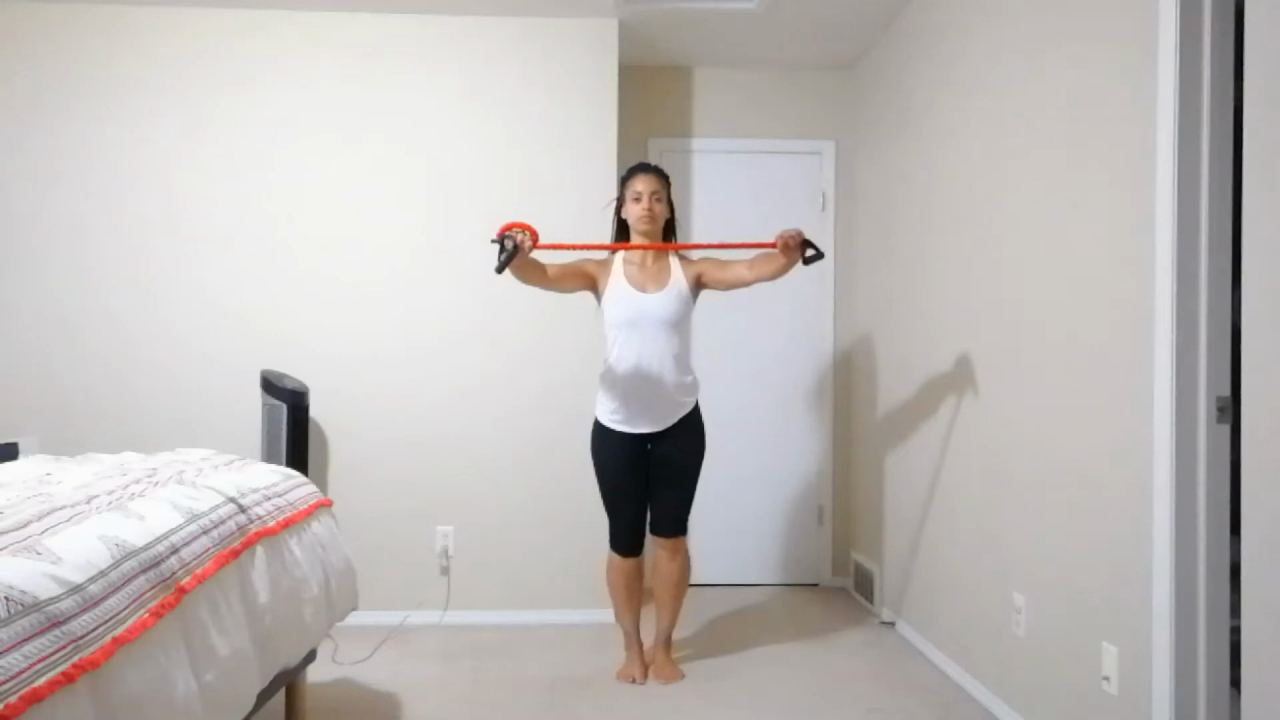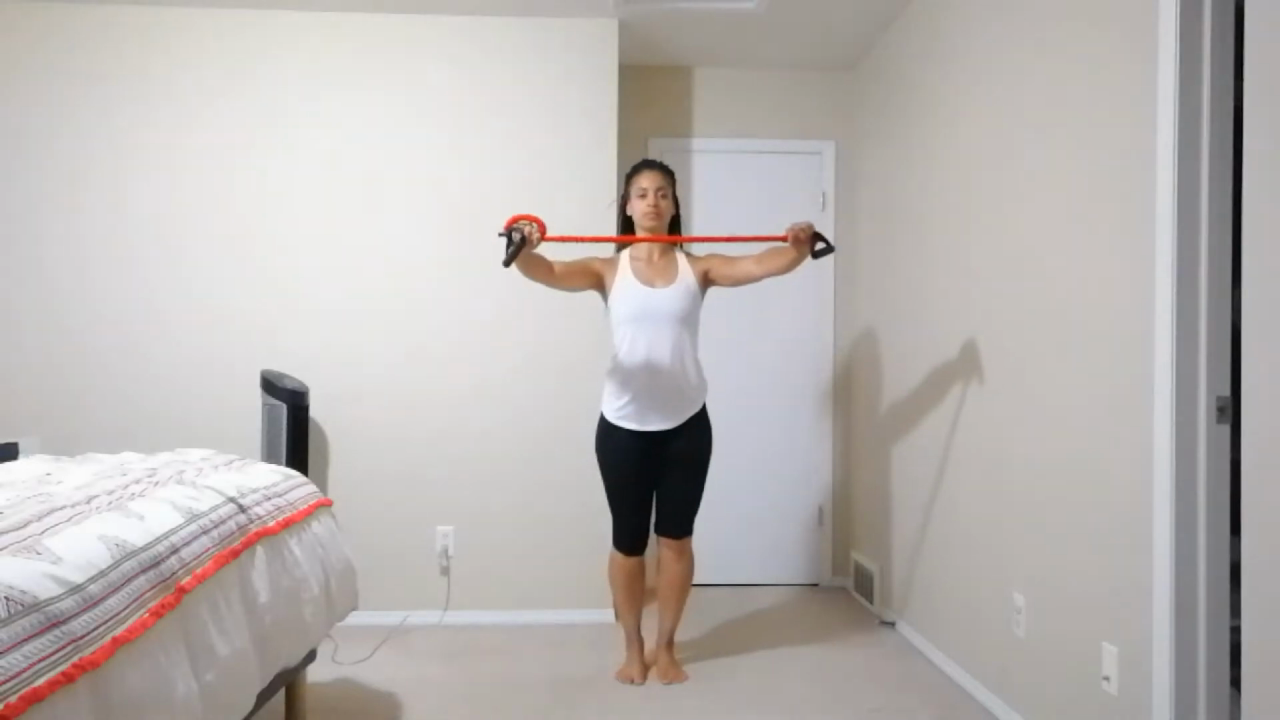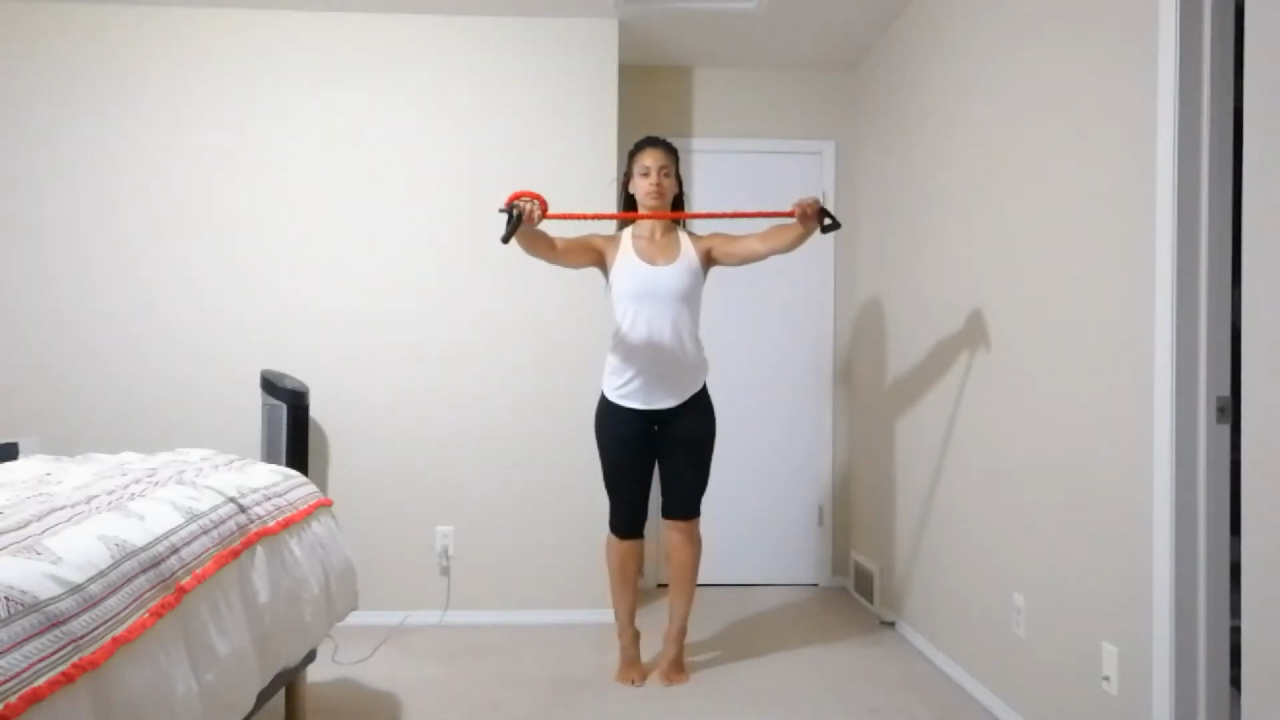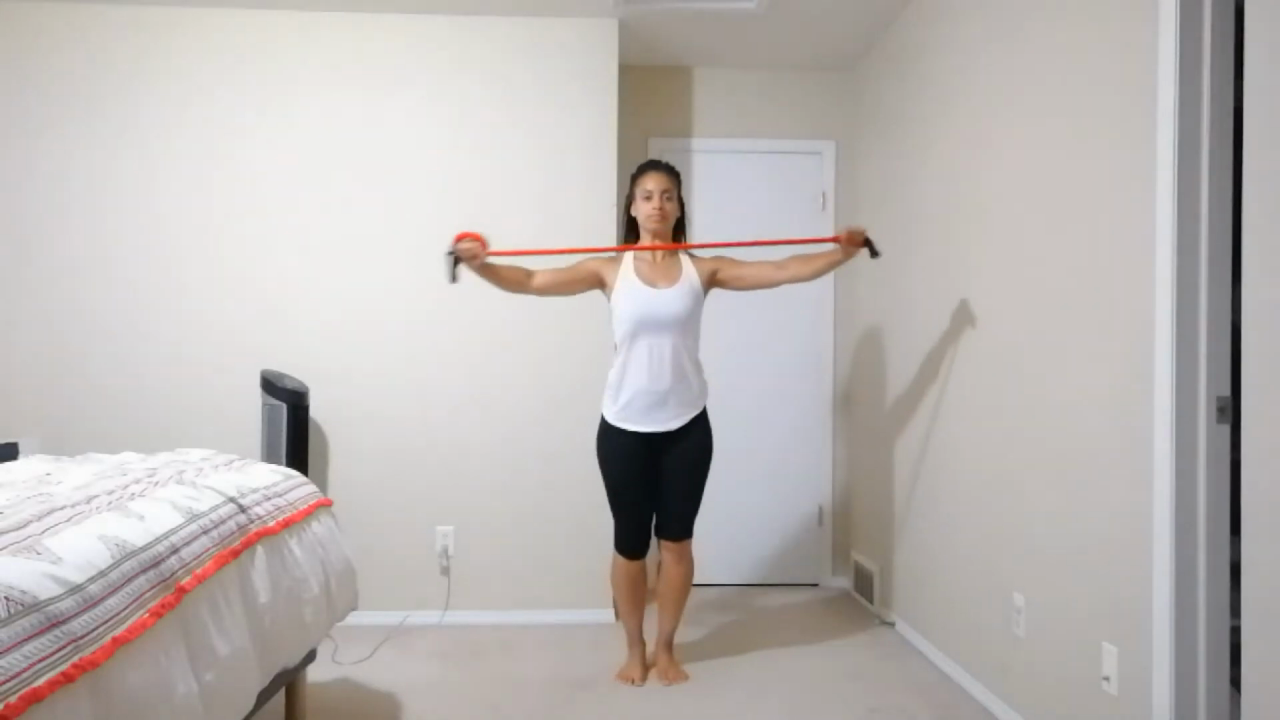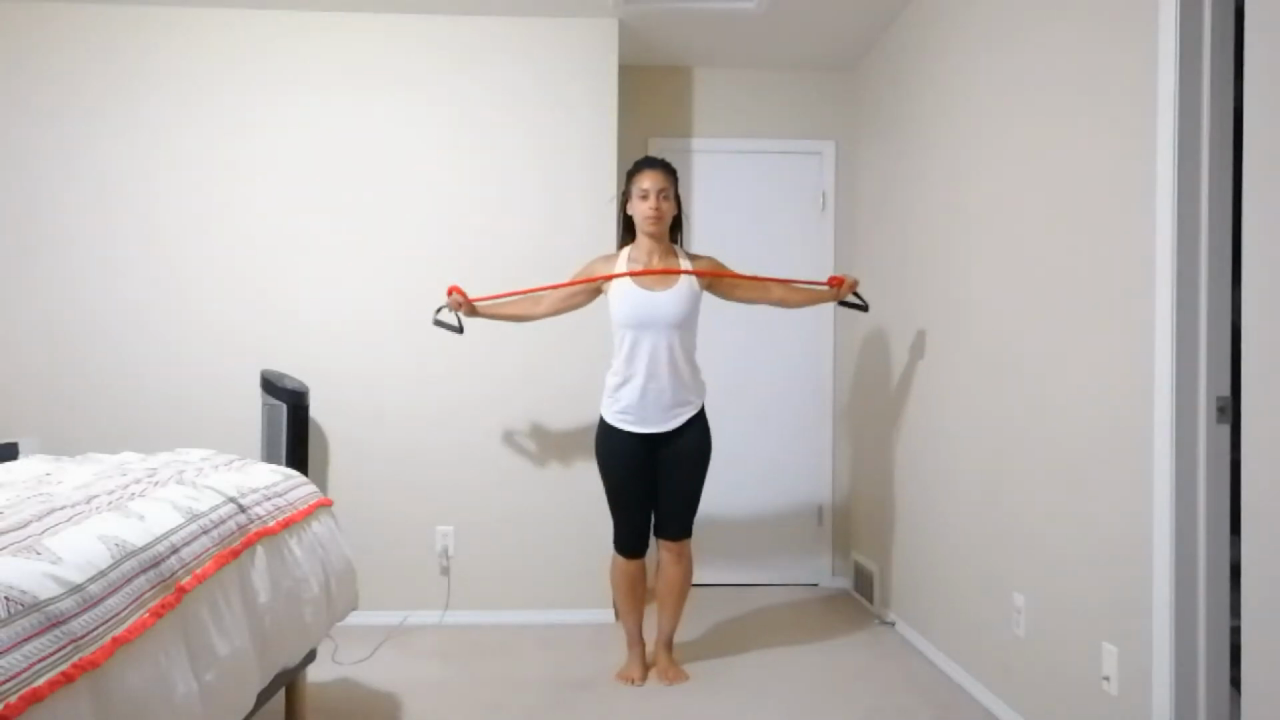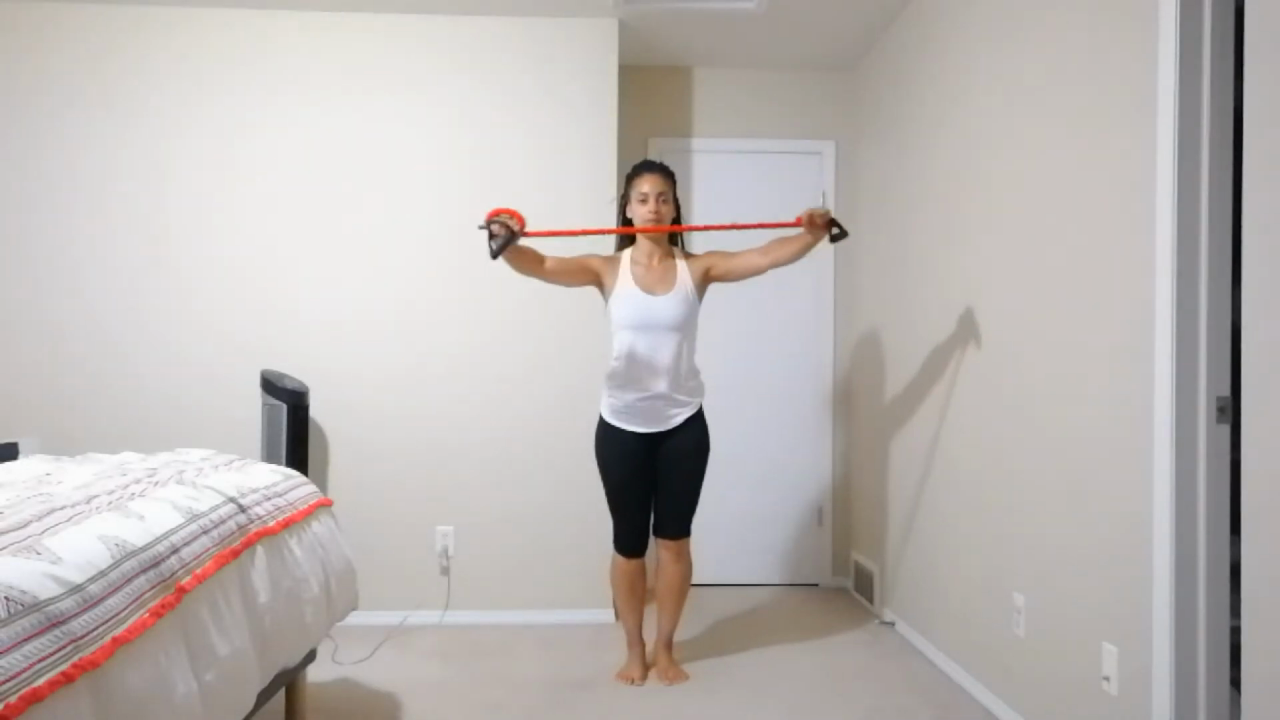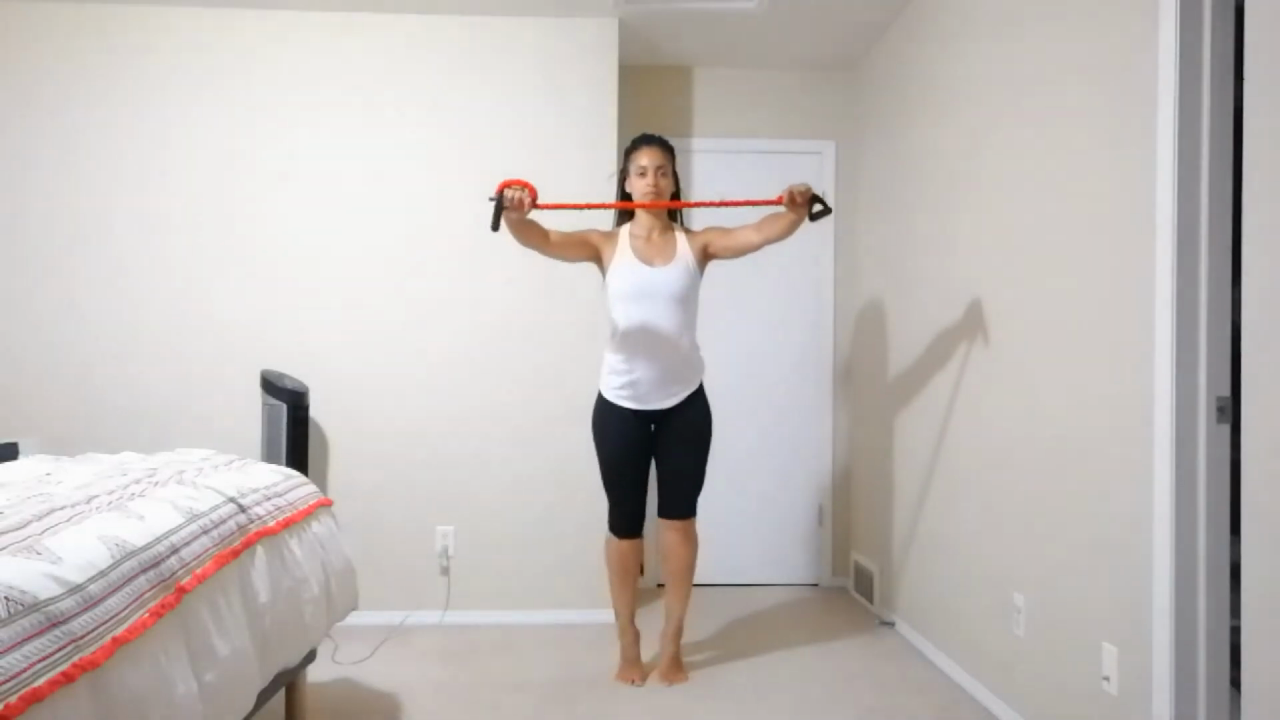
dt=0.7s
person 1, frame 1
left shoulder: (690, 270)
right shoulder: (601, 271)
left elbow: (751, 270)
right elbow: (543, 276)
left wrist: (788, 254)
right wrist: (518, 257)
left hip: (678, 425)
right hip: (617, 426)
left knee: (671, 538)
right knee: (624, 542)
left ankle: (663, 647)
right ankle: (632, 648)
person 1, frame 2
left shoulder: (698, 268)
right shoulder: (607, 269)
left elbow: (759, 266)
right elbow: (550, 273)
left wrist: (799, 249)
right wrist: (524, 252)
left hip: (686, 424)
right hip: (623, 425)
left knee: (676, 539)
right knee: (628, 541)
left ankle: (665, 647)
right ankle: (633, 648)
person 1, frame 3
left shoulder: (701, 247)
right shoulder: (609, 247)
left elbow: (765, 243)
right elbow: (549, 249)
left wrist: (806, 225)
right wrist: (523, 227)
left hip: (688, 404)
right hip: (624, 405)
left knee: (682, 521)
right knee: (625, 524)
left ankle: (675, 644)
right ankle: (627, 643)
person 1, frame 4
left shoulder: (703, 269)
right shoulder: (608, 269)
left elbow: (782, 272)
right elbow: (530, 282)
left wrist: (840, 253)
right wrist: (481, 264)
left hip: (686, 427)
right hip: (624, 428)
left knee: (676, 541)
right knee: (629, 544)
left ankle: (665, 647)
right ankle: (634, 648)
person 1, frame 5
left shoulder: (699, 269)
right shoulder: (606, 270)
left elbow: (770, 292)
right elbow: (538, 305)
left wrist: (832, 294)
right wrist: (473, 307)
left hip: (684, 427)
right hip: (623, 428)
left knee: (675, 541)
right knee: (629, 544)
left ankle: (665, 648)
right ankle: (634, 649)
person 1, frame 6
left shoulder: (698, 268)
right shoulder: (606, 269)
left elbow: (768, 257)
right elbow: (538, 266)
left wrist: (813, 234)
right wrist: (508, 243)
left hip: (683, 425)
right hip: (622, 426)
left knee: (674, 540)
right knee: (628, 543)
left ankle: (664, 648)
right ankle: (634, 649)
person 1, frame 7
left shoulder: (698, 243)
right shoulder: (605, 245)
left elbow: (761, 233)
right elbow: (541, 241)
left wrist: (797, 211)
right wrist: (515, 217)
left hip: (684, 403)
right hip: (621, 403)
left knee: (679, 518)
right knee: (624, 523)
left ankle: (673, 642)
right ankle: (628, 642)
